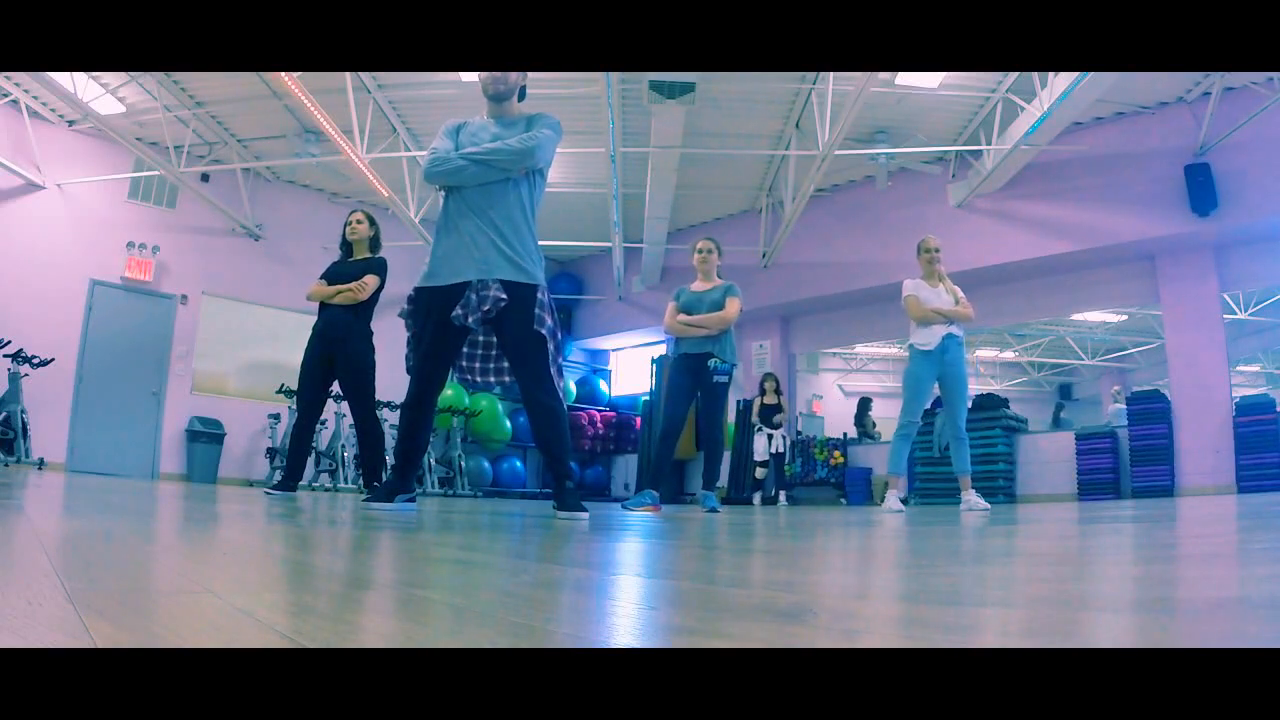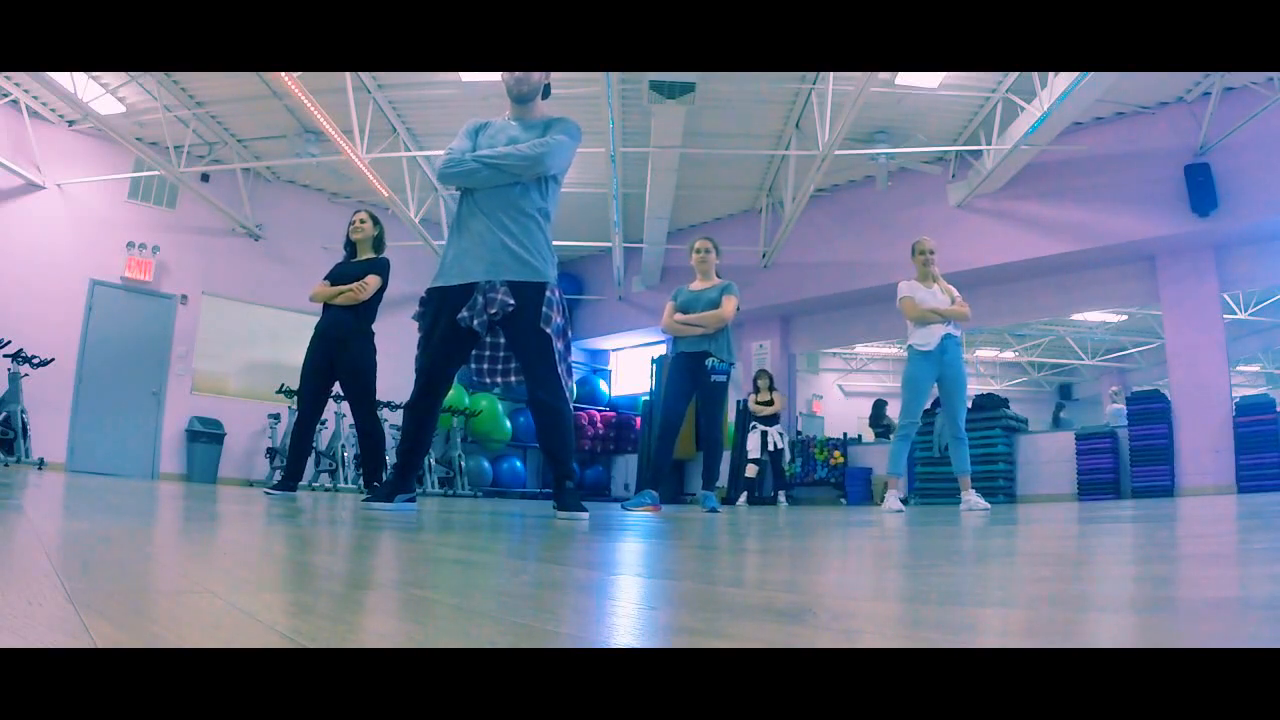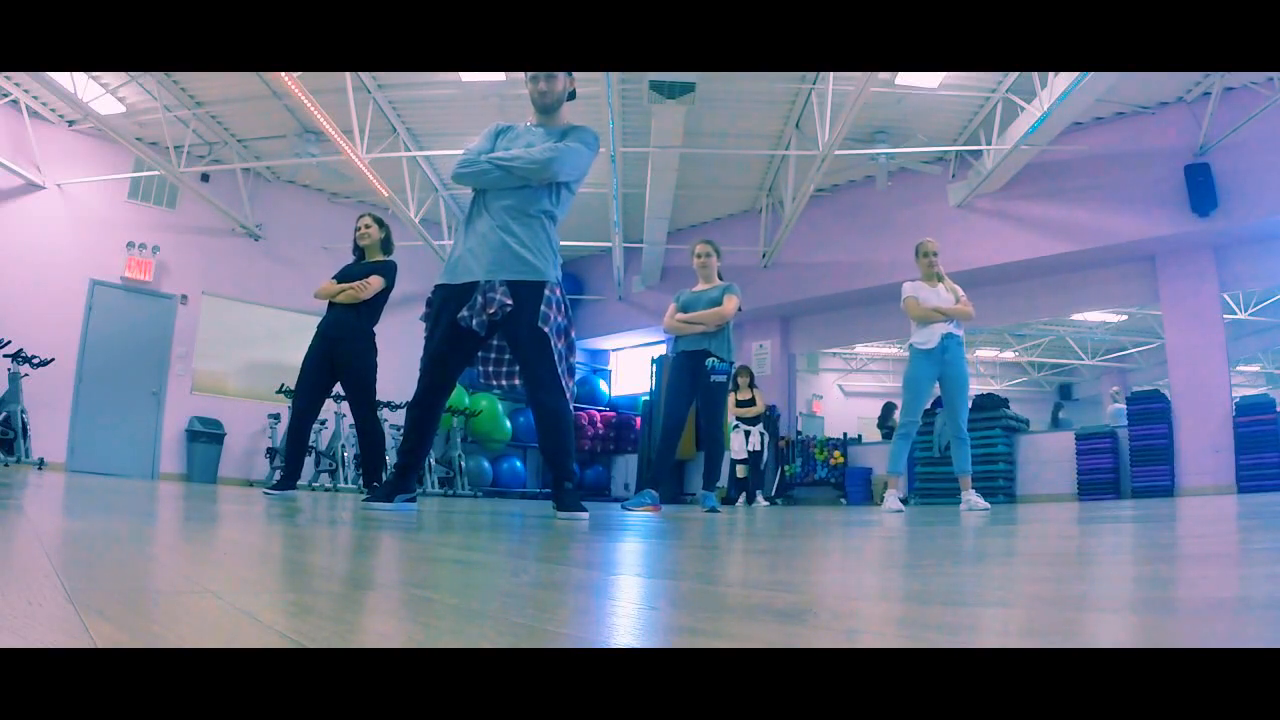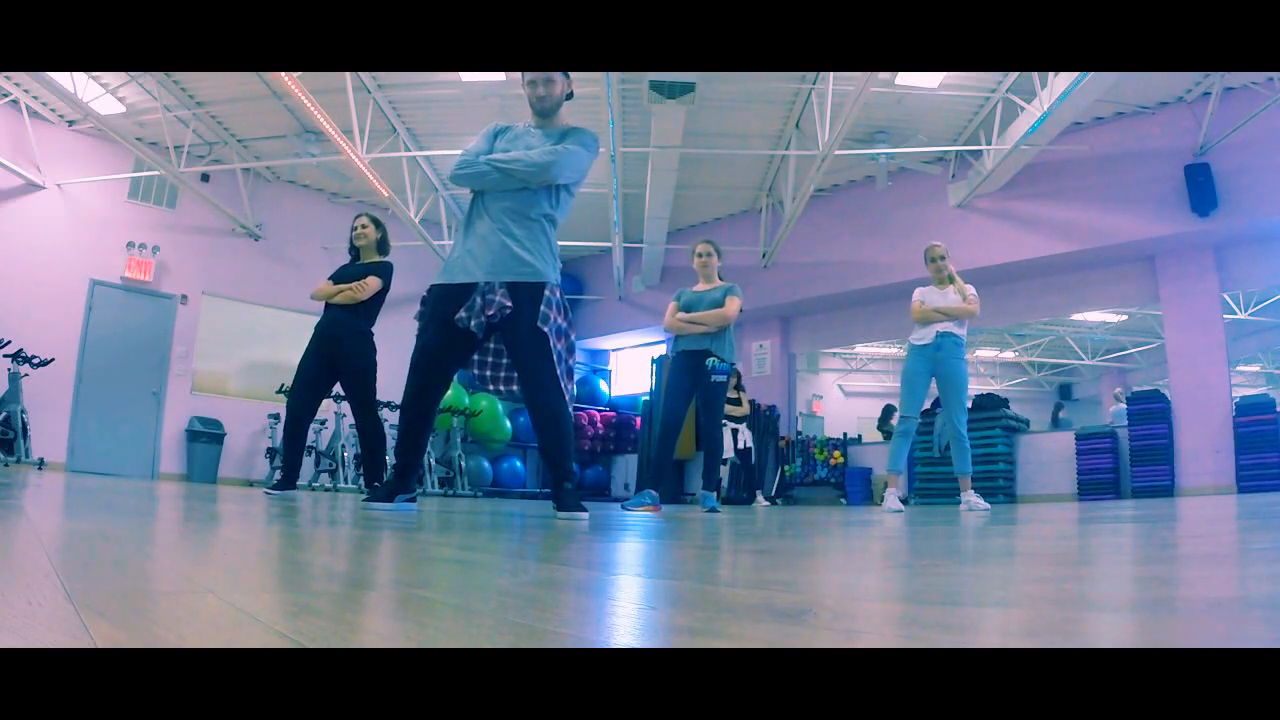
dt=0.7s
person 1, frame 1
left shoulder: (543, 125)
right shoulder: (455, 129)
left elbow: (530, 152)
right elbow: (433, 169)
left wrist: (465, 161)
right wrist: (505, 164)
left hip: (516, 274)
right hip: (447, 274)
left knee: (540, 387)
right knee: (422, 385)
left ankle: (564, 488)
right ankle: (401, 483)
person 1, frame 2
left shoulder: (562, 129)
right shoulder: (477, 128)
left elbow: (541, 158)
right elbow: (447, 169)
left wrist: (480, 160)
right wrist: (516, 168)
left hip: (527, 275)
right hip: (459, 273)
left knee: (547, 388)
right knee: (428, 384)
left ankle: (565, 489)
right ankle: (402, 483)
person 1, frame 3
left shoulder: (581, 139)
right shoulder: (500, 132)
left elbow: (550, 165)
right elbow: (462, 171)
left wrist: (496, 163)
right wrist: (525, 171)
left hip: (530, 276)
right hip: (464, 273)
left knee: (546, 388)
right knee: (431, 383)
left ankle: (564, 490)
right ankle: (402, 483)
person 1, frame 4
left shoulder: (580, 140)
right shoulder: (498, 132)
left elbow: (549, 168)
right elbow: (460, 171)
left wrist: (494, 165)
right wrist: (522, 171)
left hip: (529, 277)
right hip: (461, 273)
left knee: (543, 388)
right knee: (423, 381)
left ankle: (564, 490)
right ankle: (402, 482)
person 2, frame 1
left shoulder: (377, 263)
right shoulder: (336, 266)
left elbow: (361, 294)
right elbow: (311, 294)
left wrist: (328, 295)
right wrist: (343, 288)
left hip: (355, 340)
right hip: (321, 338)
left knee: (364, 412)
right knee: (306, 409)
left ankle: (374, 483)
right ankle: (290, 479)
person 2, frame 2
left shoulder: (380, 264)
right shoulder: (340, 266)
left elbow: (363, 295)
right elbow: (314, 295)
left wrist: (330, 296)
right wrist: (345, 288)
left hip: (356, 341)
right hip: (323, 339)
left knee: (364, 413)
right knee: (306, 409)
left ankle: (374, 484)
right ankle: (290, 479)
person 2, frame 3
left shoulder: (387, 267)
right shoulder: (350, 268)
left elbow: (363, 294)
right elbow: (319, 292)
left wrist: (334, 295)
right wrist: (348, 286)
left hip: (357, 342)
right hip: (325, 338)
left knee: (364, 412)
right knee: (302, 407)
left ankle: (374, 484)
right ankle: (289, 478)
person 2, frame 4
left shoulder: (383, 267)
right shoulder: (345, 268)
left elbow: (360, 295)
right elbow: (316, 294)
left wrist: (331, 296)
right wrist: (345, 288)
left hip: (356, 342)
right hip: (323, 339)
left knee: (365, 413)
right knee: (298, 405)
left ankle: (375, 484)
right ankle: (288, 477)
person 3, frame 1
left shoulder: (953, 289)
right shoulder: (911, 285)
left elbow: (969, 315)
right elbow: (917, 314)
left wrist: (936, 310)
right wrist: (952, 314)
left hip: (954, 353)
right hip: (923, 352)
left knee: (958, 425)
right knee: (909, 423)
left ankle: (968, 493)
right ankle: (892, 493)
person 3, frame 2
left shoulder: (948, 289)
right shoulder: (906, 287)
left elbow: (966, 314)
right elbow: (912, 314)
left wrist: (934, 310)
right wrist: (948, 314)
left hip: (952, 352)
right hip: (921, 353)
left knee: (957, 426)
right knee: (908, 423)
left ankle: (967, 494)
right ankle: (892, 494)
person 3, frame 3
left shoulder: (953, 288)
right shoulder: (910, 287)
left elbow: (969, 313)
right elbow: (916, 314)
left wrist: (937, 308)
right wrist: (952, 313)
left hip: (954, 352)
right hip: (923, 352)
left knee: (959, 425)
right knee: (908, 422)
left ankle: (967, 493)
right ankle: (892, 493)
person 3, frame 4
left shoulder: (965, 289)
right shoulder: (920, 292)
left elbow: (973, 311)
right elbow: (917, 316)
left wrist: (937, 309)
right wrist: (954, 314)
left hip: (952, 351)
right hip: (920, 350)
left knee: (957, 425)
right knee: (907, 421)
left ankle: (967, 494)
right ankle: (892, 492)
person 4, frame 1
left shoulder: (729, 289)
right shoulder: (681, 292)
left elbow: (729, 318)
right elbow: (669, 326)
left wrist: (688, 319)
right wrist: (706, 329)
left hip: (716, 360)
right hip: (683, 361)
left knee: (712, 427)
right knee: (670, 424)
left ankle: (708, 492)
right ankle: (650, 491)
person 4, frame 2
left shoulder: (727, 288)
right shoulder: (679, 291)
left elbow: (725, 316)
right elbow: (666, 325)
left wrist: (684, 318)
right wrist: (702, 328)
left hip: (714, 359)
right hip: (681, 360)
left knee: (711, 427)
right knee: (667, 423)
left ankle: (708, 492)
right ankle: (650, 492)
person 4, frame 3
left shoulder: (729, 289)
right shoulder: (682, 294)
left elbow: (725, 314)
right elbow: (668, 325)
left wrist: (686, 318)
right wrist: (702, 326)
left hip: (714, 358)
right hip: (683, 359)
left knee: (712, 427)
right knee: (670, 425)
left ankle: (708, 492)
right ankle: (650, 491)
person 4, frame 4
left shoulder: (730, 289)
right shoulder: (682, 293)
left elbow: (728, 316)
right elbow: (668, 324)
left wrist: (687, 317)
right wrist: (704, 326)
left hip: (714, 359)
right hip: (682, 359)
left knee: (711, 426)
right knee: (668, 423)
left ankle: (708, 492)
right ankle: (650, 491)
